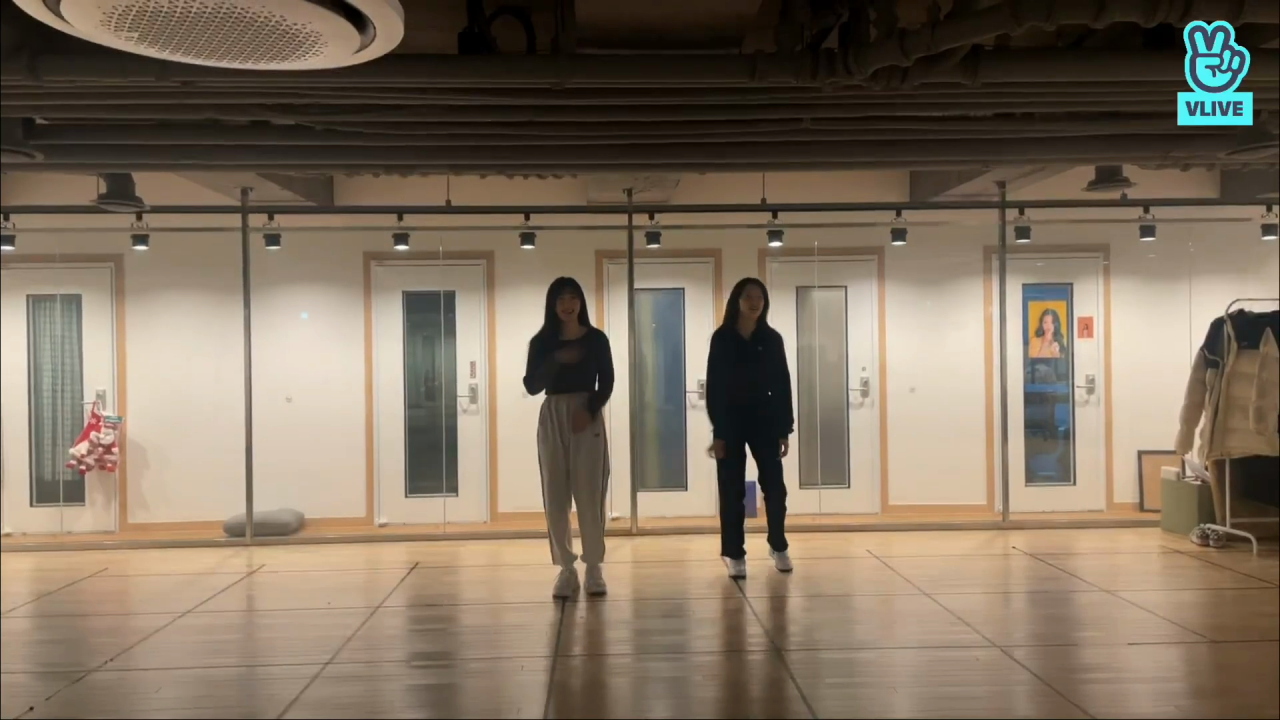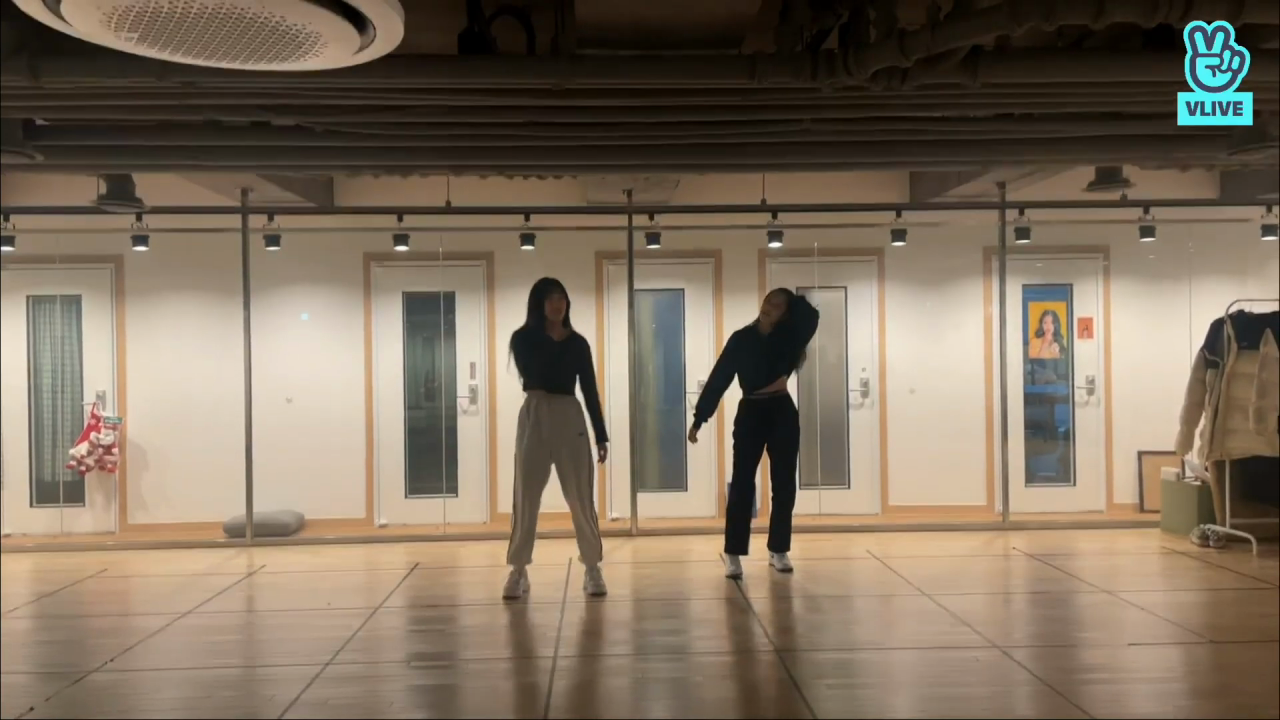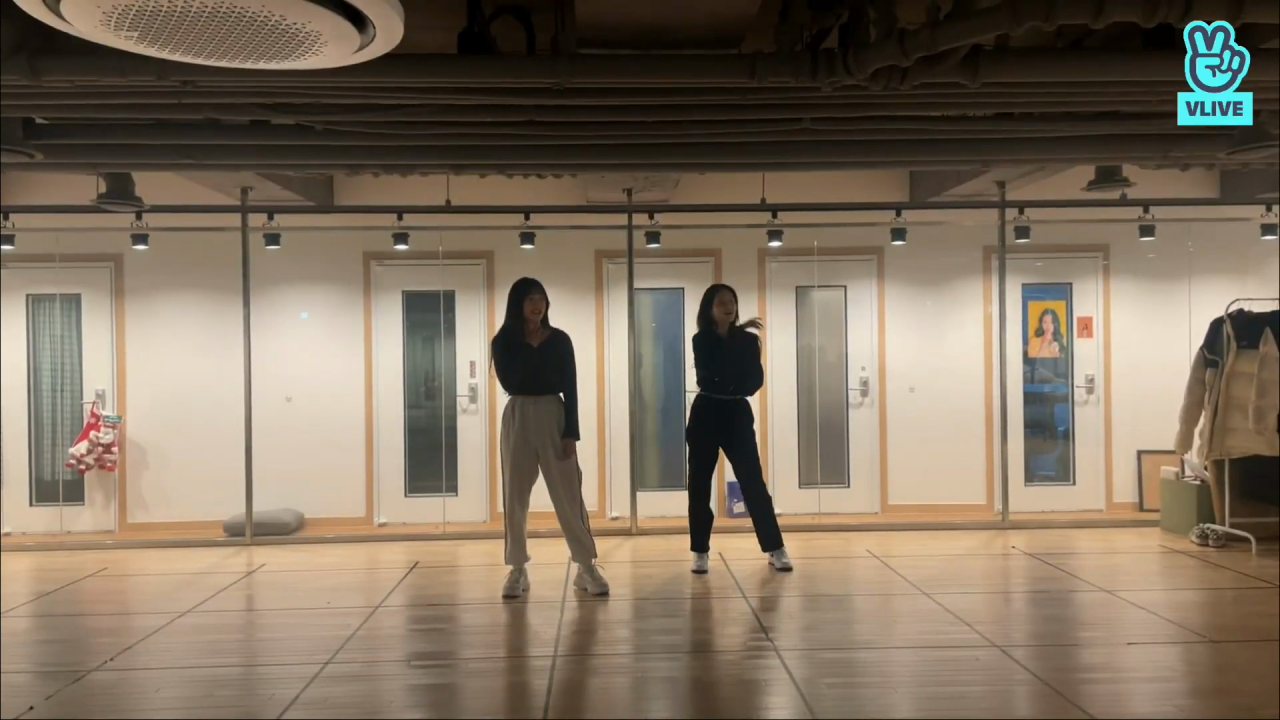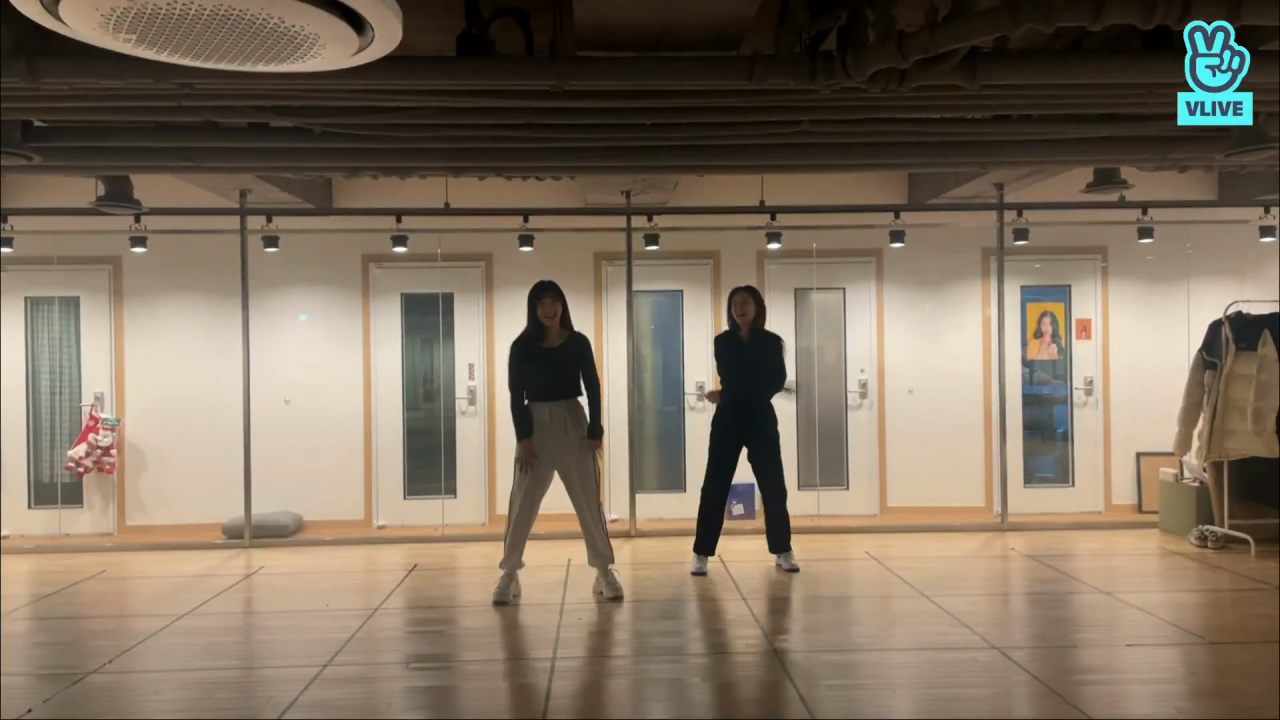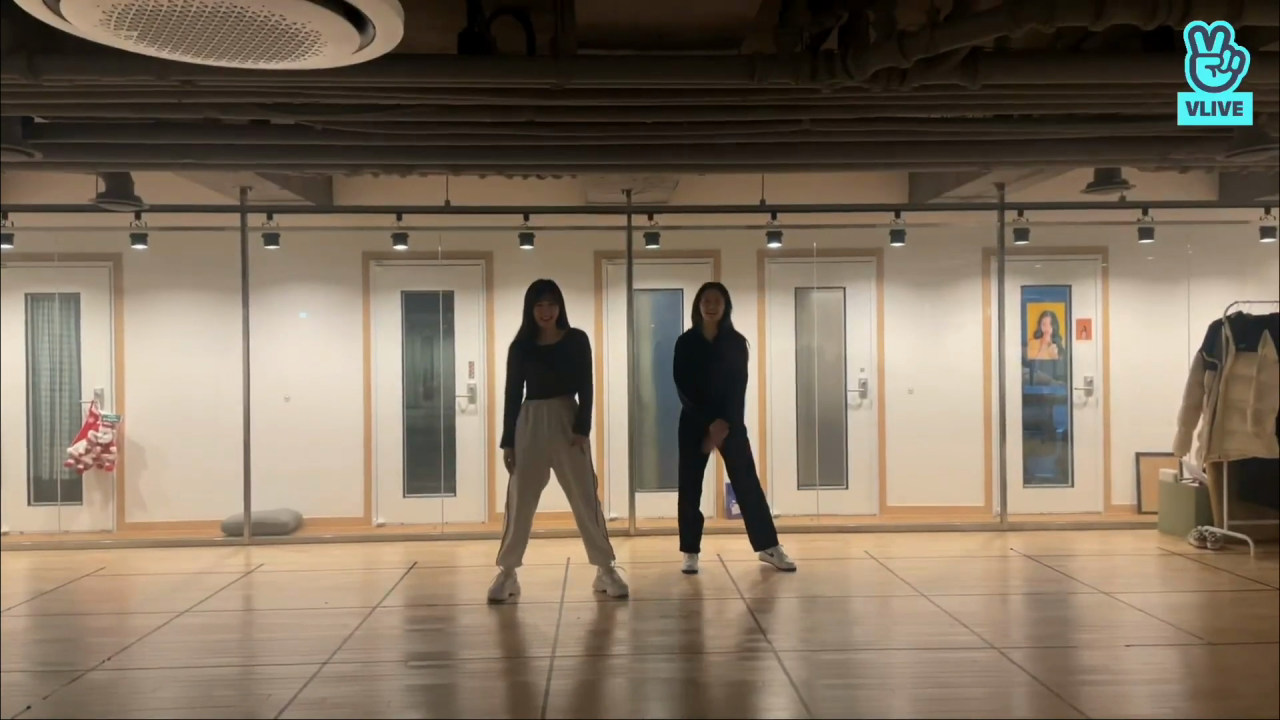
dt=1s
person 1, frame 1
left shoulder: (596, 339)
right shoulder: (542, 342)
left elbow: (607, 382)
right elbow: (530, 385)
left wrist: (591, 410)
right wrist: (556, 361)
left hip: (587, 419)
right hip: (552, 418)
left knee: (590, 495)
right knee: (555, 497)
left ankle: (593, 567)
right ankle: (566, 569)
person 1, frame 2
left shoulder: (578, 343)
right shoulder: (523, 339)
left elbow: (590, 389)
right elbow: (531, 373)
left wrist: (600, 435)
right wrist: (551, 341)
left hip: (570, 416)
right hip: (534, 416)
left knee: (581, 496)
right knee: (525, 496)
left ankle: (592, 568)
right ankle: (518, 571)
person 1, frame 3
left shoulder: (559, 340)
right shoulder: (504, 341)
left elbow: (570, 388)
right elbow: (509, 383)
left wrist: (571, 432)
right wrist: (530, 347)
left hip: (554, 416)
right hip: (518, 418)
left knee: (568, 494)
right knee: (515, 496)
left ankle: (586, 567)
right ankle: (517, 570)
person 1, frame 4
left shoulder: (578, 343)
right shoulder: (522, 346)
left elbow: (593, 389)
right elbow: (516, 395)
left wrist: (595, 431)
right wrist: (523, 438)
left hip: (572, 422)
right hip: (535, 424)
left knee: (588, 499)
right knee: (523, 502)
left ankle: (604, 571)
right ankle: (509, 575)
person 1, frame 5
left shoulder: (577, 340)
right shoulder: (521, 346)
left elbow: (586, 387)
right elbow: (512, 394)
left wrist: (582, 428)
right wrist: (508, 441)
left hip: (567, 419)
right hip: (530, 422)
left knee: (585, 497)
right knee: (520, 500)
left ankle: (605, 570)
right ankle: (507, 572)
person 2, frame 1
left shoulder: (772, 339)
right shoulder: (722, 338)
left elbow: (782, 384)
right elbow: (715, 387)
left wrist: (784, 429)
right wrist: (718, 431)
left hip: (764, 415)
right hip: (731, 417)
left knee: (774, 485)
right knee: (731, 489)
left ankle: (778, 547)
right ankle: (734, 555)
person 2, frame 2
left shoulder: (788, 337)
right shoulder: (741, 339)
left elbow: (810, 316)
right elbow: (718, 378)
left wrist: (790, 315)
right wrist: (699, 418)
left hip: (782, 412)
right hip: (750, 412)
left knee: (784, 484)
right knee: (741, 484)
left ankle: (778, 550)
right ankle: (733, 554)
person 2, frame 3
left shoulder: (749, 340)
right shoulder: (702, 340)
left elbow: (755, 382)
right elbow: (712, 370)
right wrist: (738, 335)
left hip: (737, 414)
right hip: (706, 413)
left knee: (753, 483)
right knee: (699, 485)
left ankle: (775, 549)
right ankle: (700, 552)
person 2, frame 4
left shoulder: (772, 342)
right shoulder: (723, 342)
left elbow: (775, 382)
right elbow: (732, 380)
left wrist: (729, 394)
left hip: (761, 417)
right hip: (729, 418)
left knee: (774, 487)
right knee: (715, 487)
left ankle: (783, 552)
right ankle: (702, 554)
person 2, frame 5
left shoulder: (735, 342)
right shoulder: (686, 342)
left elbow: (738, 387)
right elbow: (683, 387)
left wrist: (726, 423)
right wrist: (709, 420)
left hip: (729, 418)
right hip: (695, 420)
left knee: (747, 483)
right knee: (689, 487)
left ankle: (770, 547)
right ankle: (690, 552)
